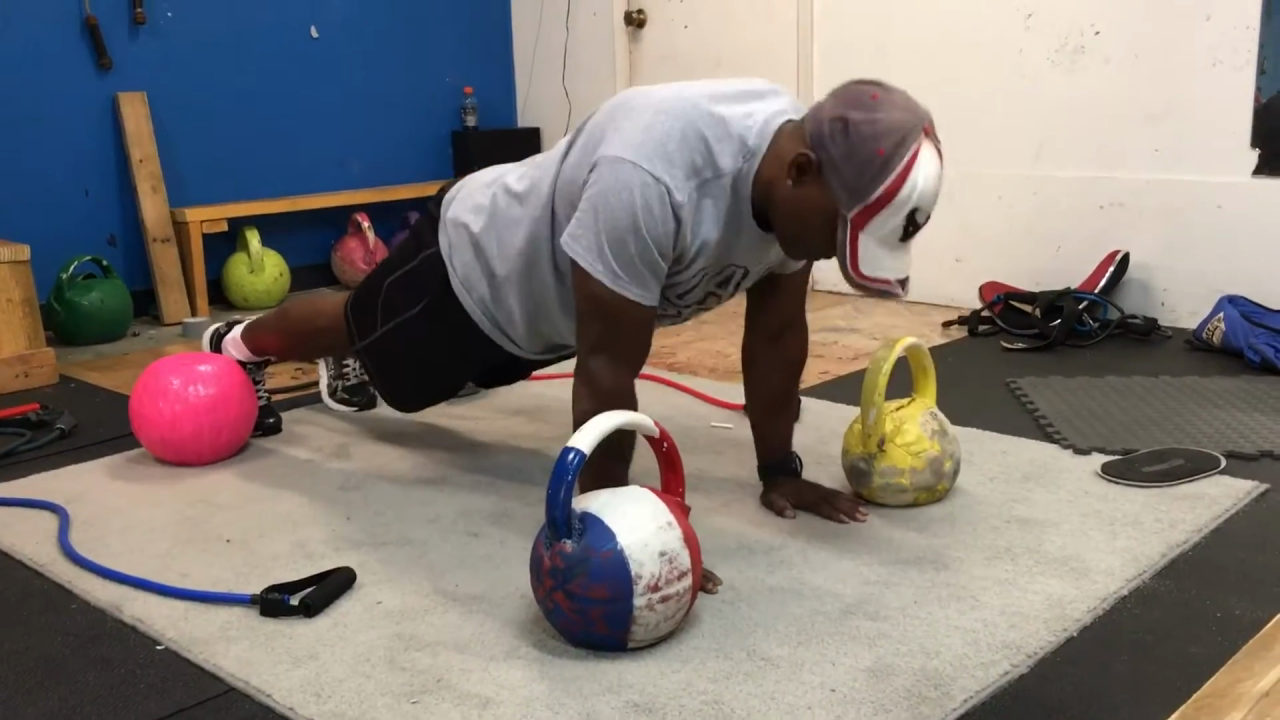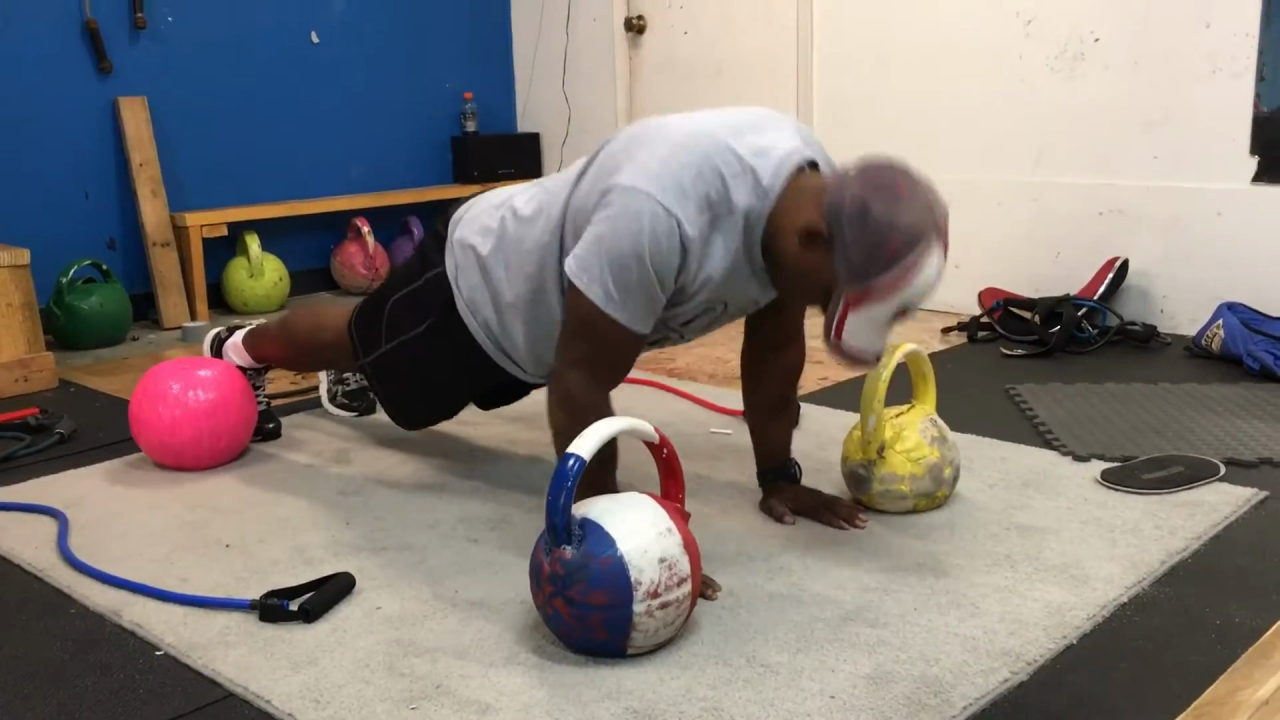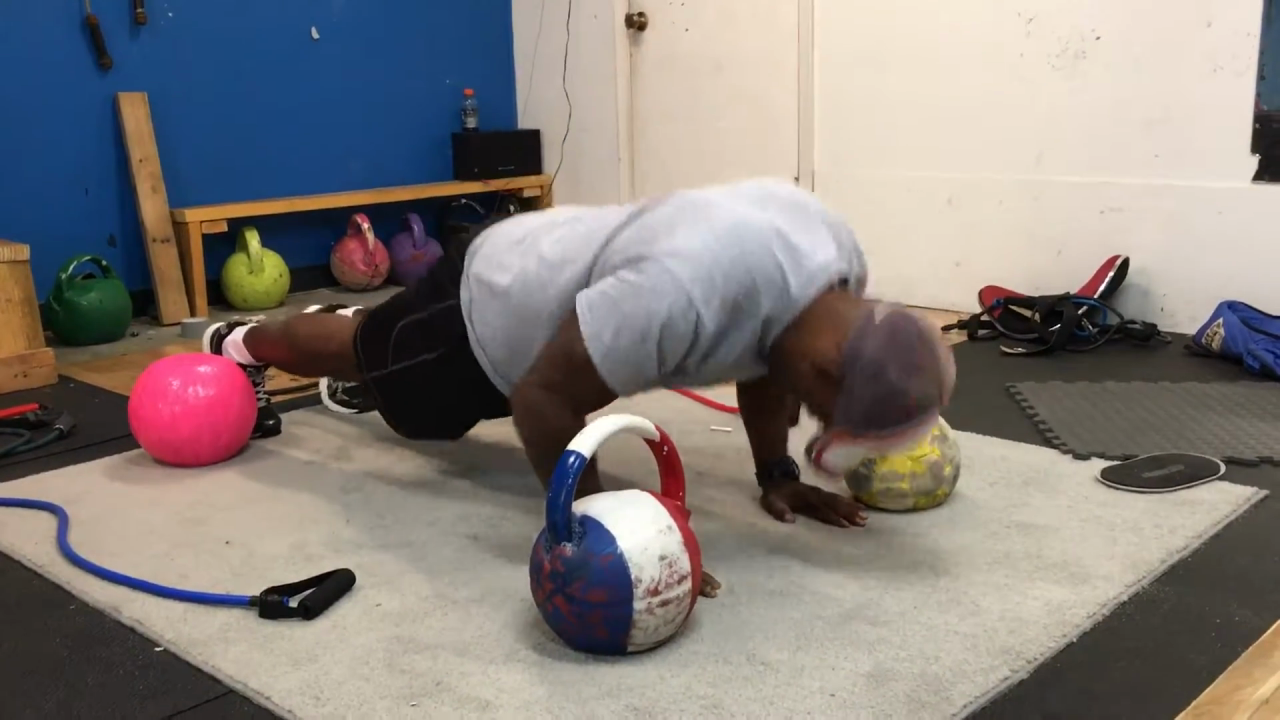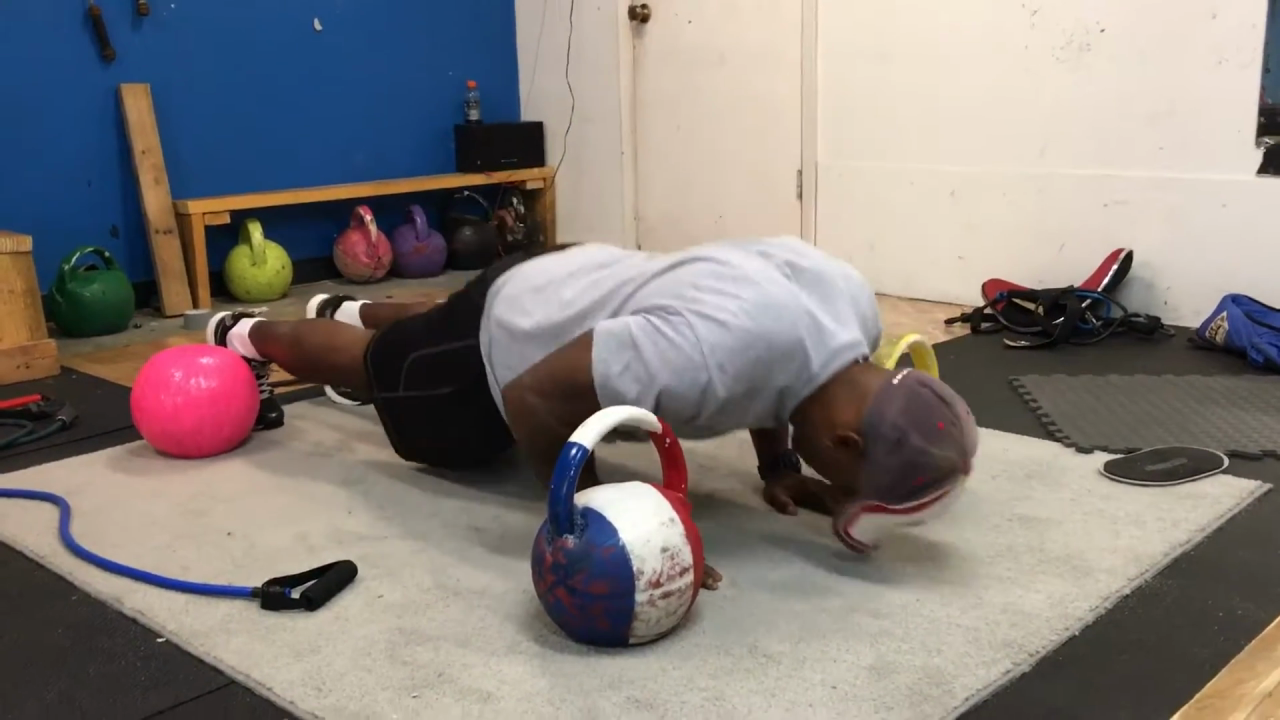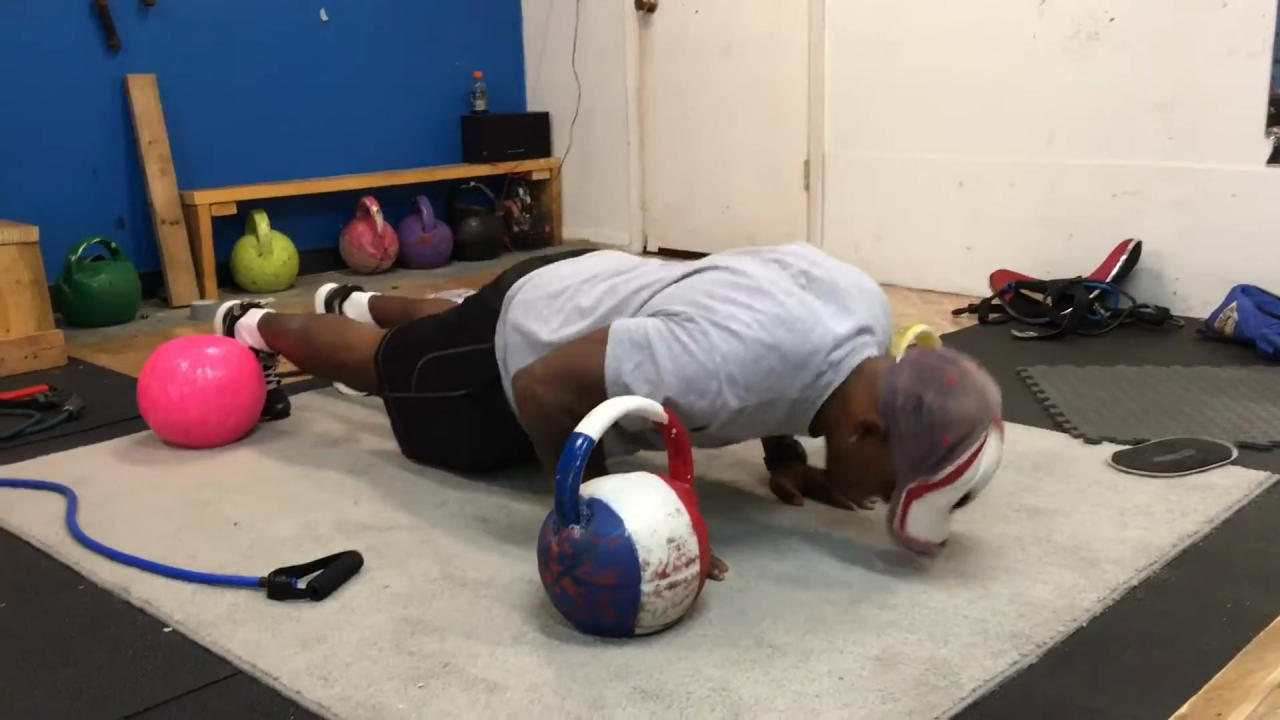
dt=0.2s
person 1, frame 1
left shoulder: (796, 174)
right shoulder: (652, 175)
left elbow: (778, 330)
right elbow: (606, 373)
left wrist: (779, 472)
left hip: (544, 282)
right hip: (475, 260)
right knee: (359, 326)
left ankle: (345, 373)
right ankle: (239, 345)
person 1, frame 2
left shoulder: (810, 209)
right shoulder: (663, 209)
left elbow: (775, 344)
right elbow: (581, 385)
left wrist: (779, 478)
left hip: (545, 301)
right hip: (480, 283)
right knee: (366, 343)
left ankle: (346, 379)
right ankle: (240, 351)
person 1, frame 3
left shoulder: (836, 263)
right shoulder: (685, 293)
left elbow: (764, 364)
right elbow: (544, 403)
left wrist: (777, 475)
left hip: (562, 279)
right hip: (493, 308)
right knee: (369, 354)
left ankle: (340, 312)
right ankle: (240, 345)
person 1, frame 4
left shoulder: (854, 314)
right shoulder: (706, 352)
right elbow: (532, 402)
left wrist: (777, 464)
left hip: (581, 290)
right hip: (511, 344)
left knee: (434, 329)
right knee: (379, 368)
left ankle: (347, 311)
right ankle: (246, 337)
person 1, frame 5
left shoulder: (864, 312)
right shoulder: (727, 363)
right elbow: (541, 389)
left wrist: (783, 453)
left hip: (596, 286)
right hip: (526, 348)
left knee: (449, 324)
right knee: (388, 367)
left ankle: (357, 302)
right ankle: (253, 327)
